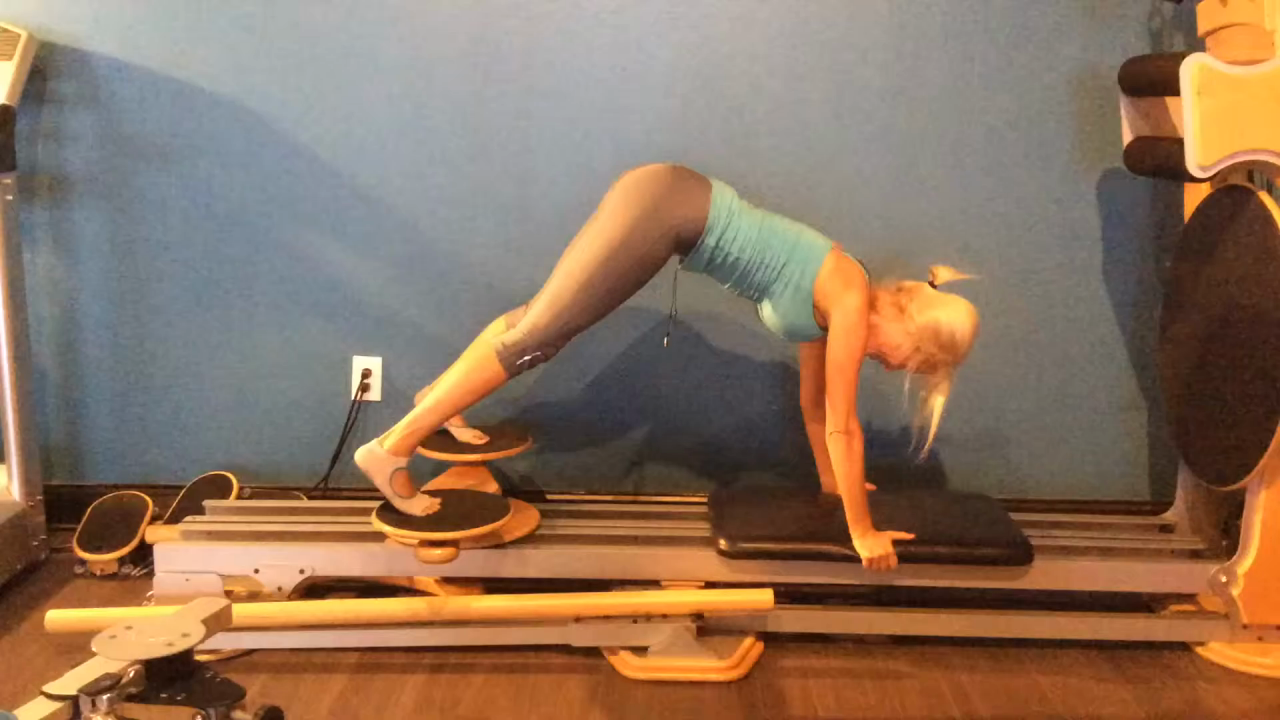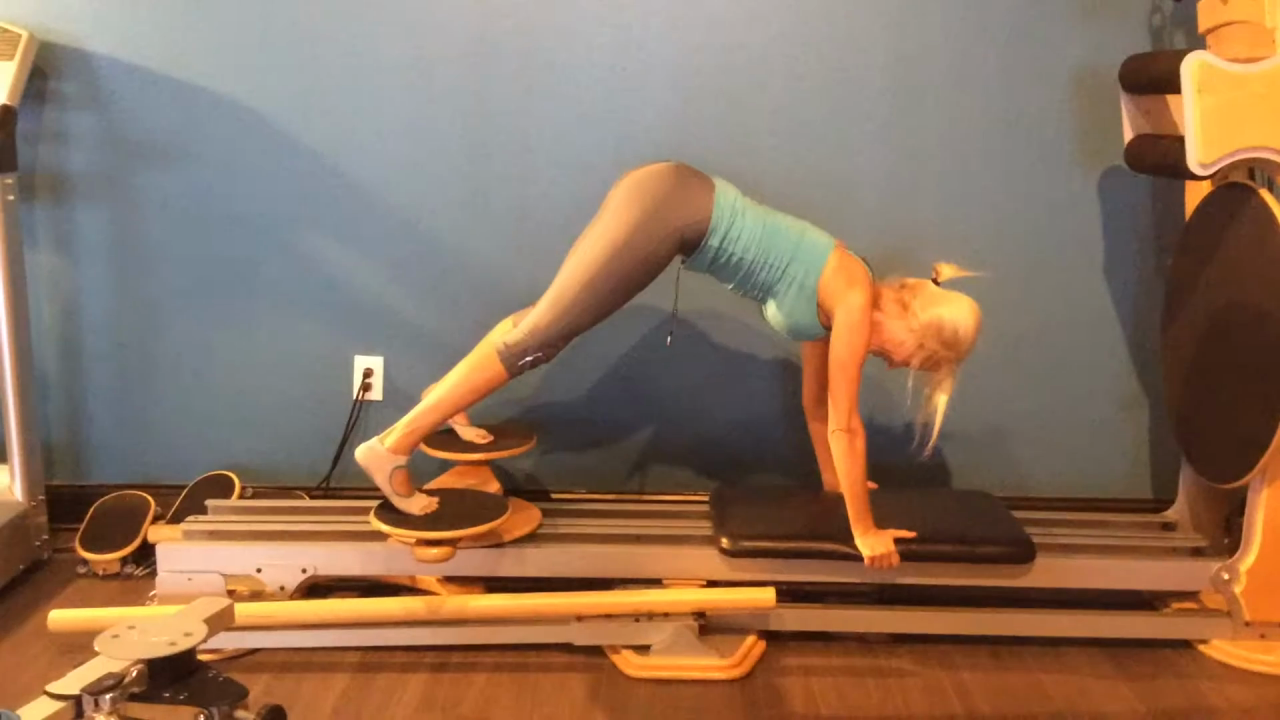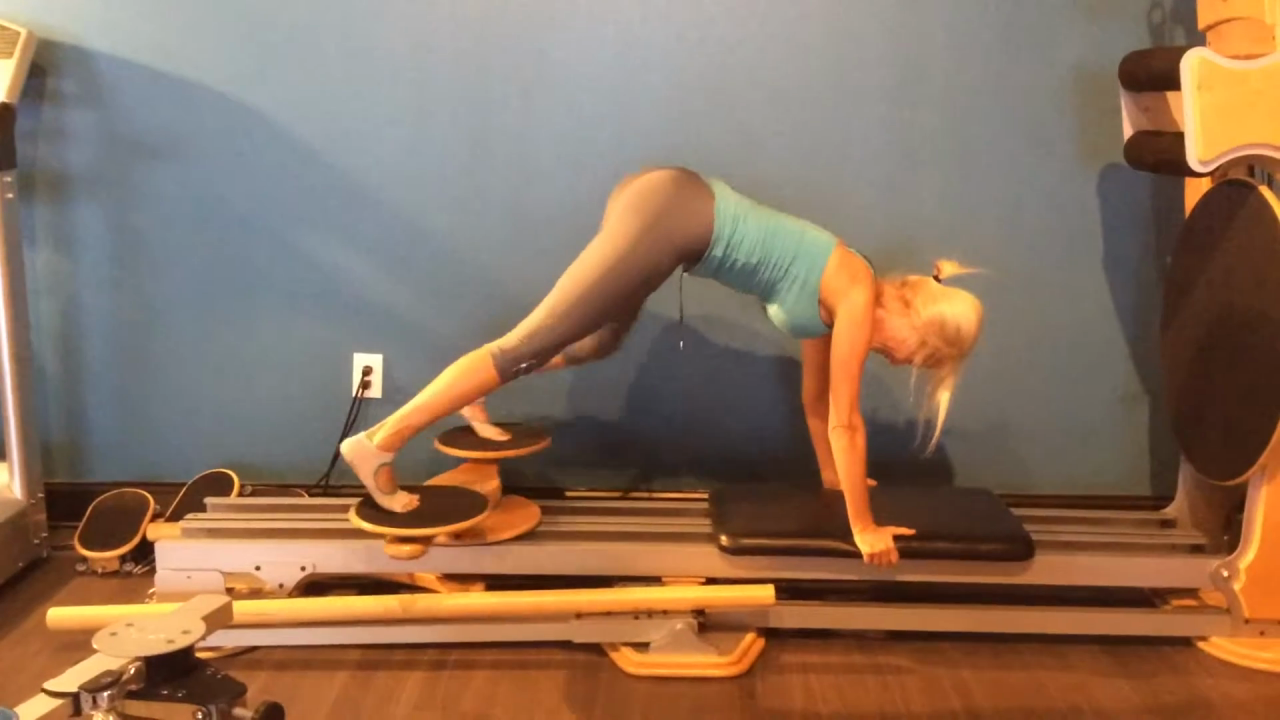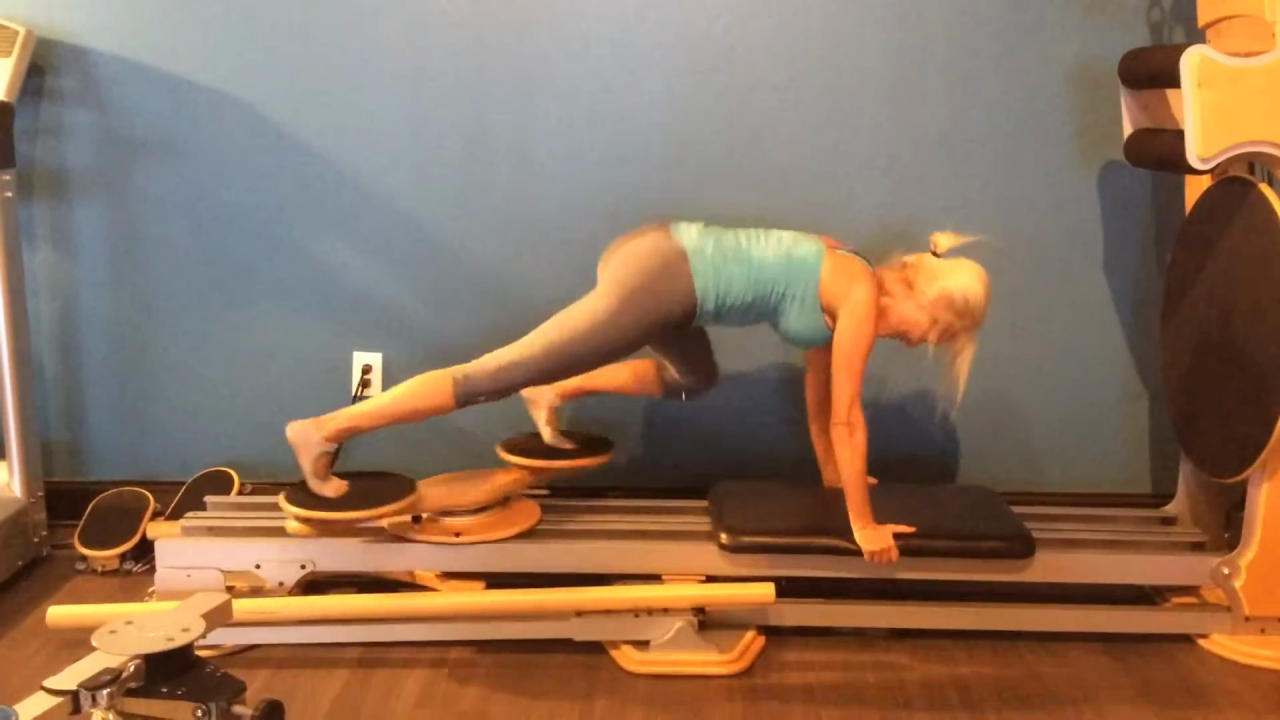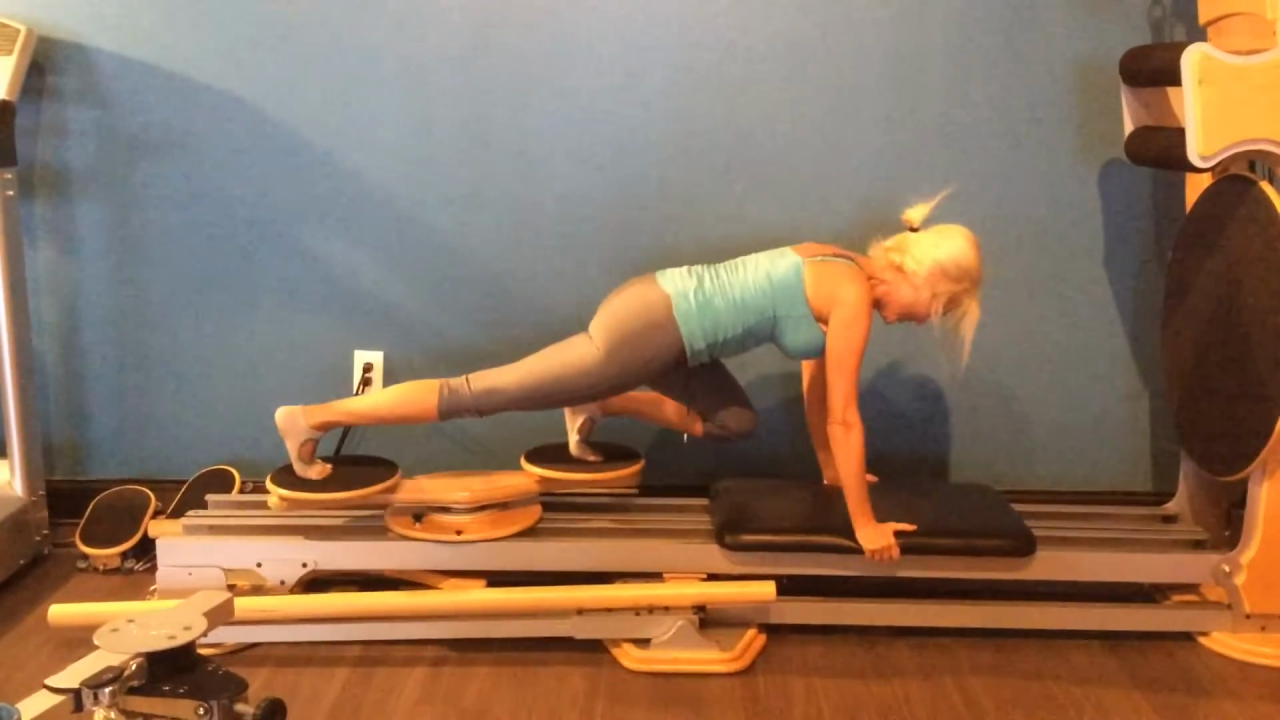
dt=0.5s
person 1, frame 1
left shoulder: (829, 308)
right shoulder: (852, 302)
left elbow: (814, 405)
right elbow: (843, 425)
left wrist: (832, 484)
right wrist: (863, 531)
left hip: (665, 203)
right hip: (665, 206)
left knee: (541, 315)
right knee: (538, 335)
left ankle: (438, 396)
right ankle: (391, 447)
person 1, frame 2
left shoulder: (834, 305)
right shoulder: (856, 301)
left elbow: (817, 404)
right elbow: (845, 424)
left wrist: (833, 483)
right wrist: (864, 530)
left hip: (669, 202)
right hip: (670, 207)
left knee: (548, 315)
right knee: (542, 336)
left ankle: (444, 394)
right ankle: (392, 446)
person 1, frame 3
left shoulder: (836, 298)
right shoulder: (860, 296)
left elbow: (816, 401)
right elbow: (845, 420)
left wrist: (833, 478)
right wrist: (863, 527)
left hip: (668, 203)
right hip: (669, 214)
left knee: (603, 337)
right knee: (533, 344)
left ankle: (476, 397)
right ankle: (378, 442)
person 1, frame 4
left shoulder: (841, 285)
right shoulder: (862, 294)
left elbow: (817, 398)
right elbow: (844, 420)
left wrist: (833, 477)
right wrist: (863, 525)
left hip: (659, 252)
right hip: (658, 278)
left knee: (695, 379)
right knee: (496, 374)
left ankle: (555, 390)
right ankle: (322, 431)
person 1, frame 5
left shoulder: (837, 270)
right shoulder: (855, 295)
left elbow: (816, 389)
right elbow: (843, 418)
left wrist: (833, 474)
right wrist: (864, 522)
left hip: (655, 307)
right hip: (644, 331)
left knee: (736, 421)
right knee: (478, 395)
left ankle: (596, 405)
right ankle: (309, 418)
